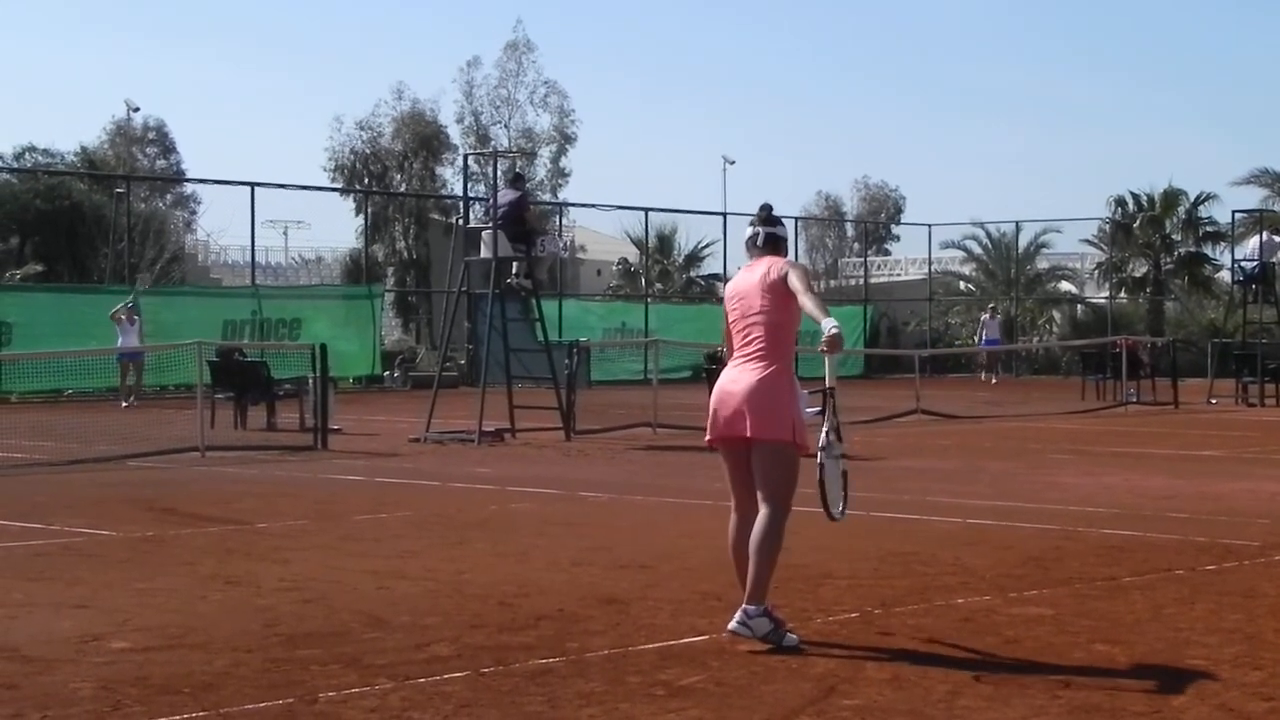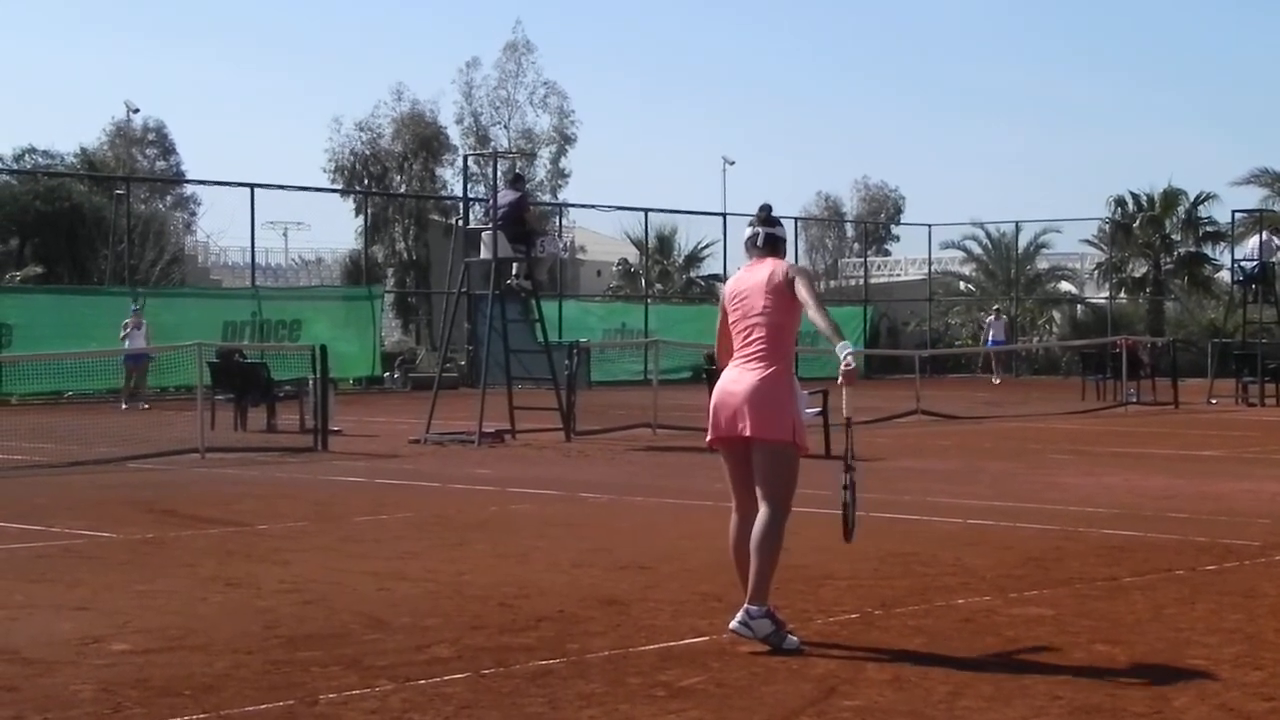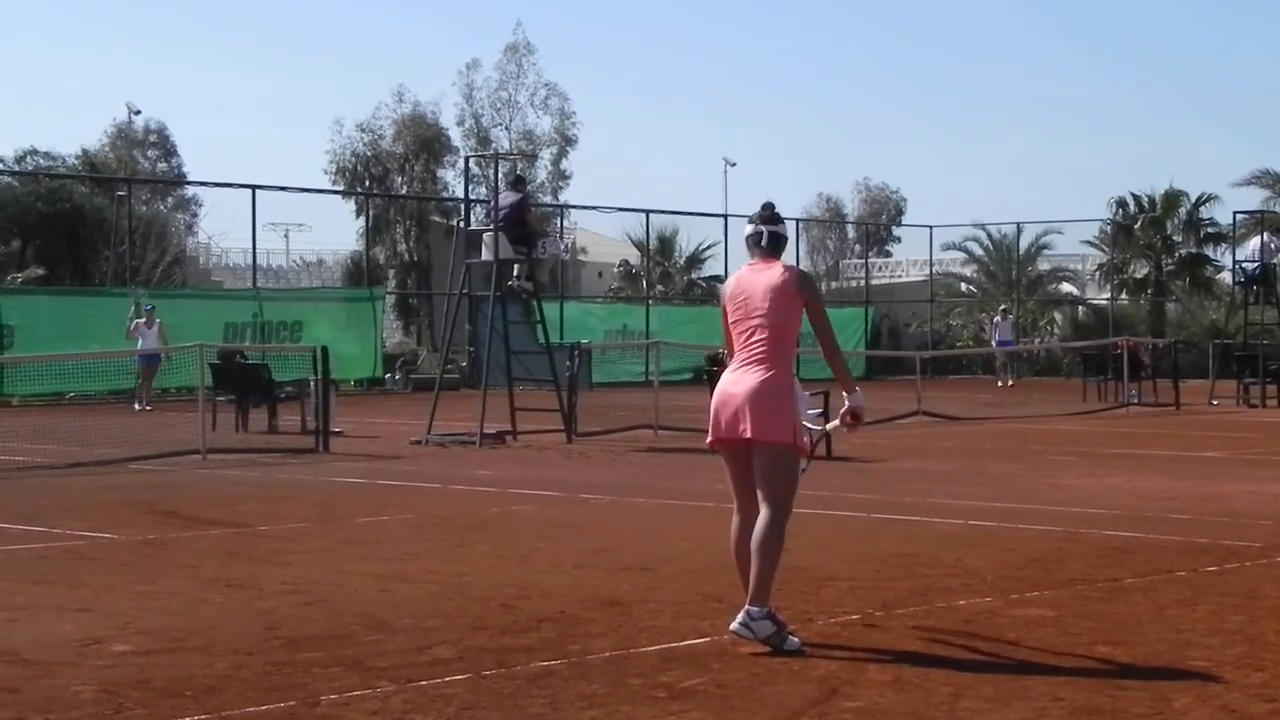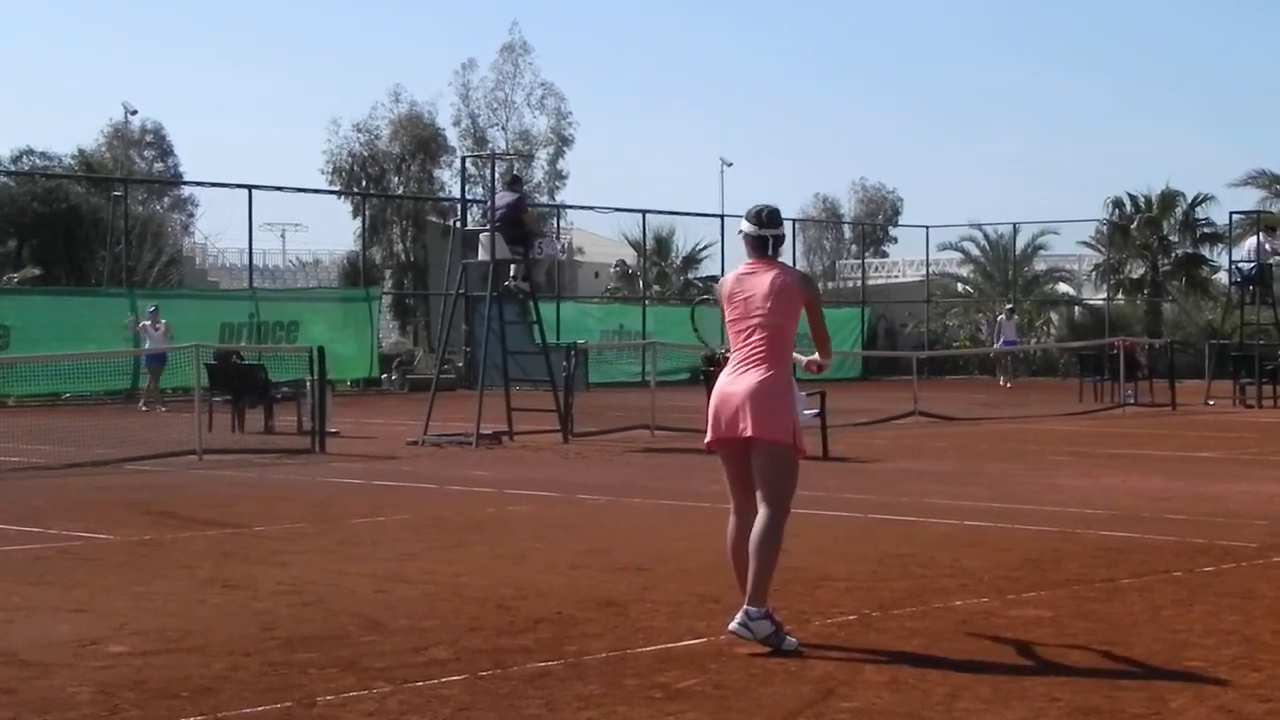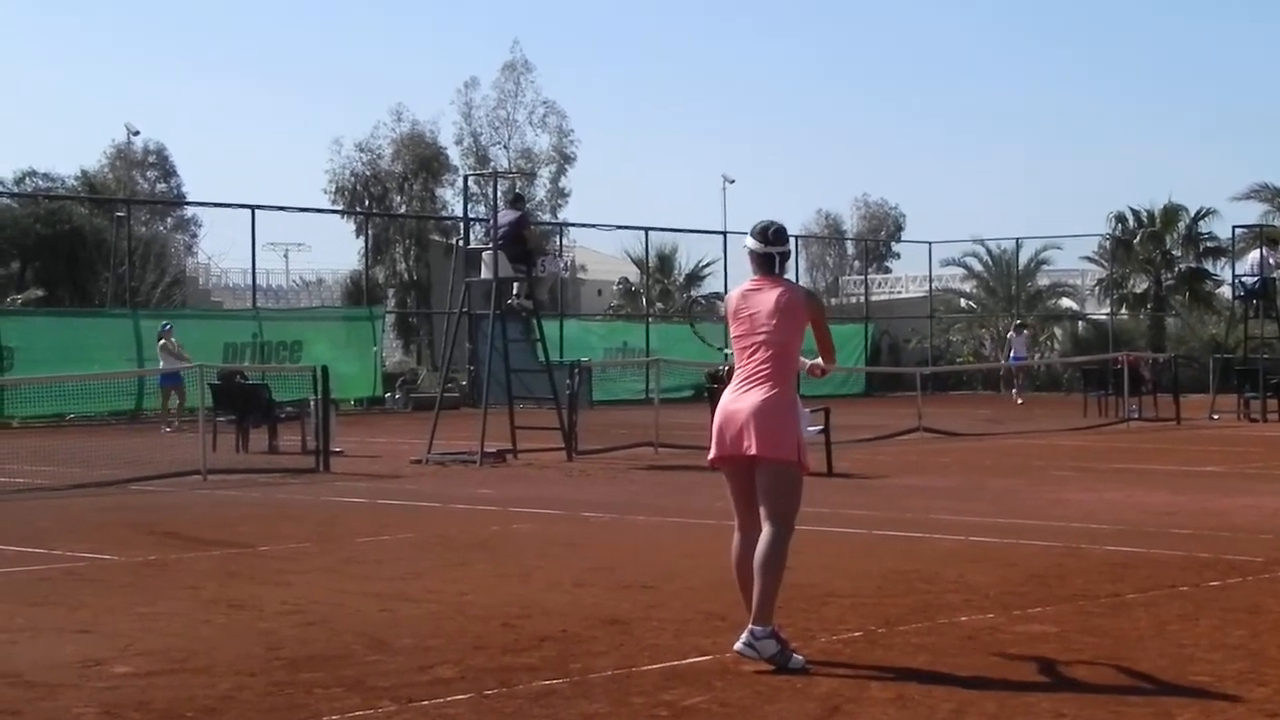
dt=0.4s
person 1, frame 1
left shoulder: (733, 285)
right shoulder: (787, 268)
right elbow: (804, 293)
right wrist: (829, 324)
left hip: (727, 390)
right hip: (767, 392)
left knee: (744, 507)
right knee: (774, 506)
left ankle: (753, 607)
right ankle: (752, 610)
person 1, frame 2
left shoulder: (731, 286)
right shoulder: (790, 272)
right elbow: (813, 306)
right wrist: (844, 348)
left hip: (727, 392)
right hip: (768, 393)
left knee: (744, 507)
right knee: (773, 507)
left ankle: (754, 607)
right ankle: (754, 611)
person 1, frame 3
left shoulder: (730, 285)
right shoulder: (797, 279)
right elbow: (828, 344)
right wrist: (852, 395)
left hip: (727, 392)
right hip: (769, 395)
left knee: (746, 508)
right knee: (774, 509)
left ankle: (755, 608)
right ankle: (755, 612)
person 1, frame 4
left shoulder: (726, 284)
right shoulder: (799, 282)
right elbow: (823, 344)
right wrist: (819, 360)
left hip: (726, 392)
right hip: (767, 395)
left knee: (742, 508)
right knee: (773, 508)
left ankle: (751, 609)
right ankle: (754, 612)
person 1, frame 5
left shoulder: (733, 300)
right shoulder: (804, 298)
right elbow: (829, 356)
right wrist: (818, 365)
left hip: (730, 409)
right hip: (771, 411)
left knee: (747, 525)
right knee: (777, 526)
left ankle: (759, 627)
right ankle: (758, 631)
